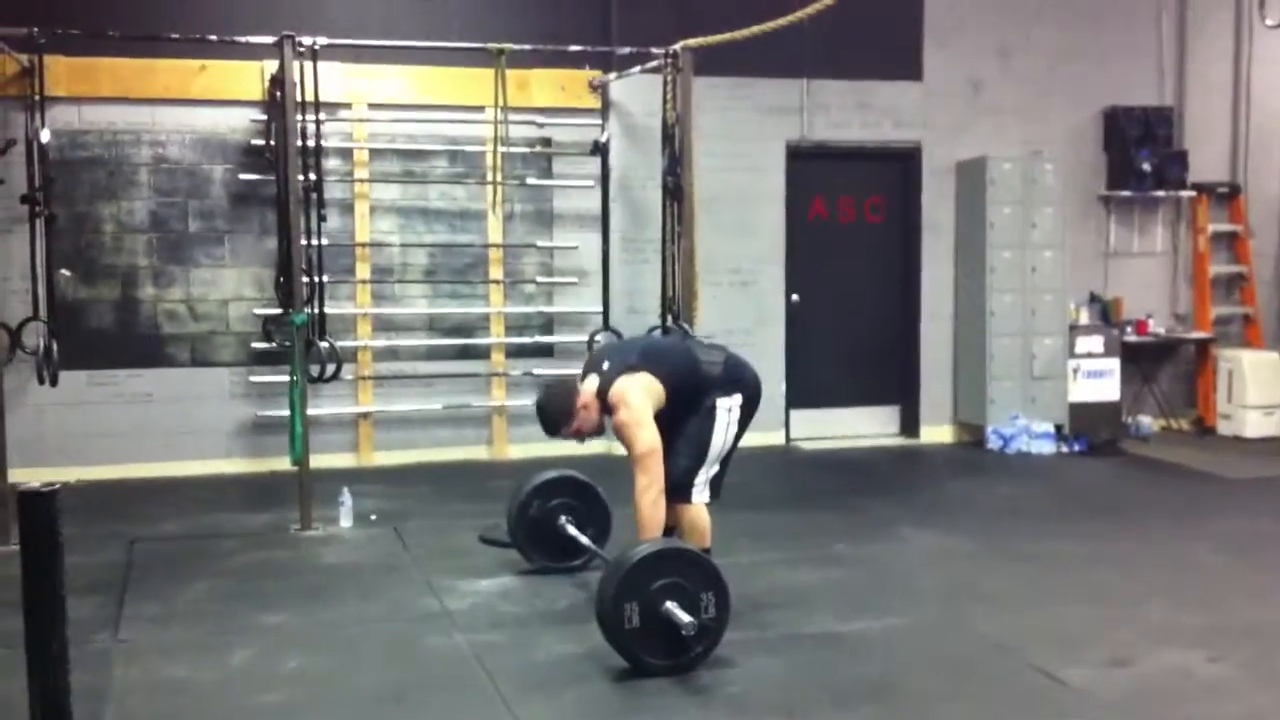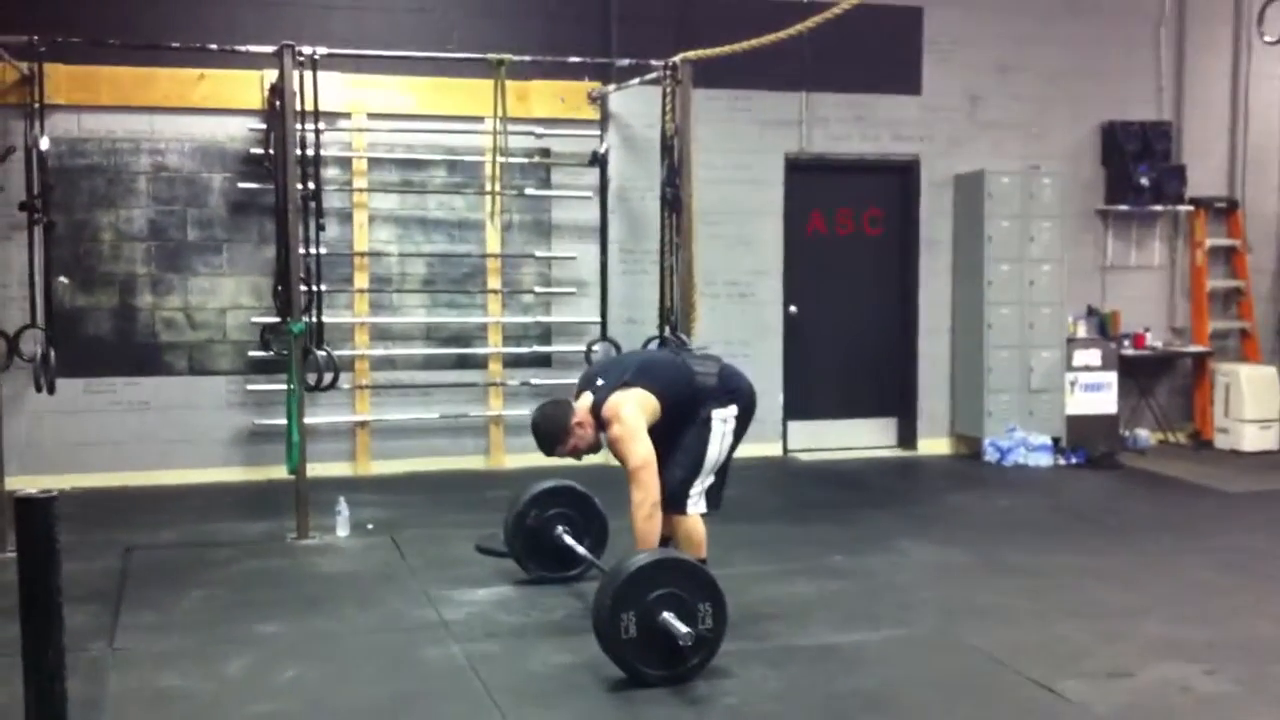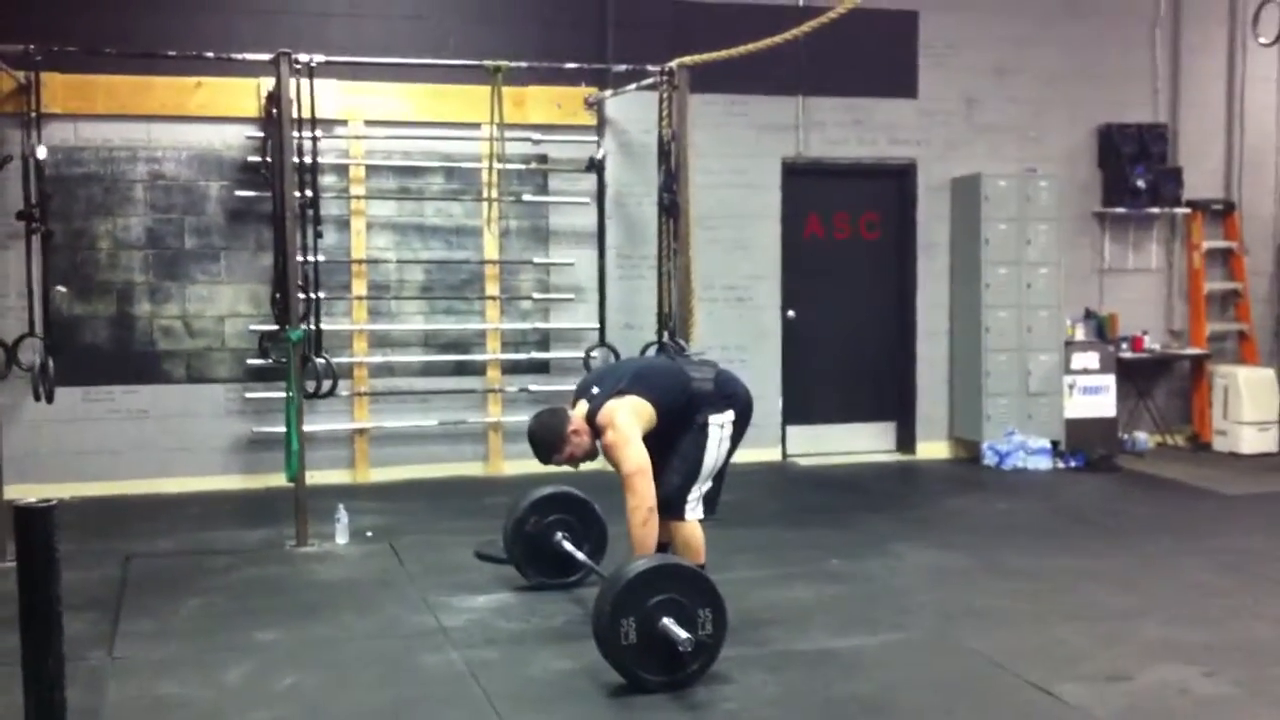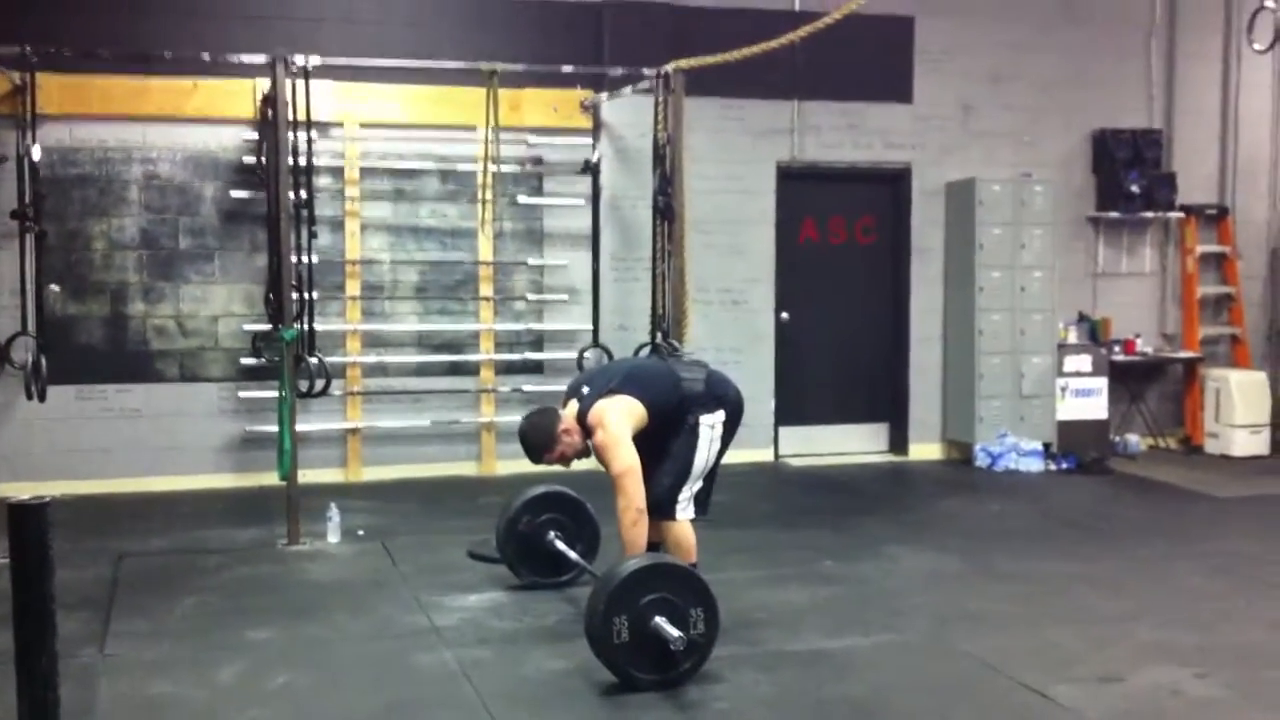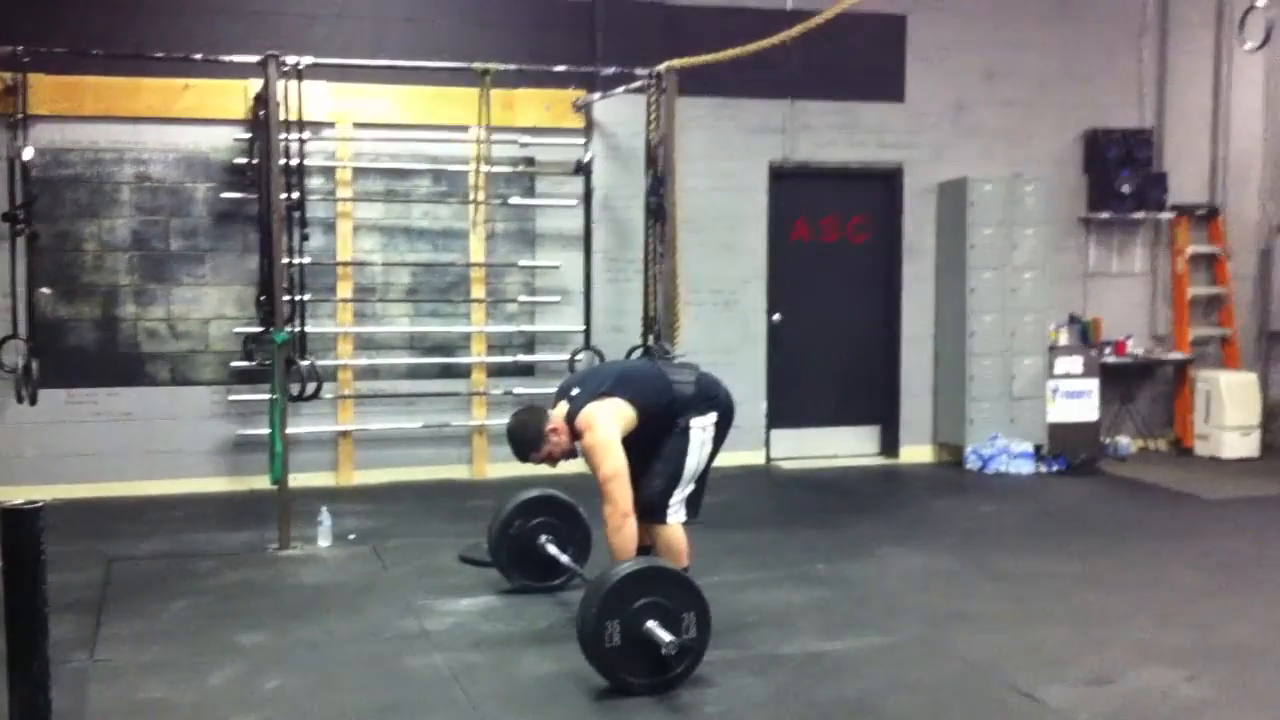
dt=0.2s
person 1, frame 1
left shoulder: (628, 405)
right shoulder: (591, 375)
left elbow: (650, 488)
left hip: (730, 387)
right hip: (695, 385)
left knee: (682, 483)
right knee: (659, 472)
person 1, frame 2
left shoulder: (621, 419)
right shoulder: (586, 391)
left elbow: (646, 501)
left hip: (725, 398)
right hip: (690, 397)
left knee: (678, 495)
right knee: (657, 485)
person 1, frame 3
left shoulder: (616, 427)
right shoulder: (582, 399)
left elbow: (643, 508)
left hip: (721, 403)
right hip: (687, 402)
left knee: (675, 501)
right knee: (650, 488)
person 1, frame 4
left shoulder: (606, 427)
right shoulder: (573, 400)
left elbow: (633, 508)
left hip: (712, 404)
right hip: (679, 402)
left knee: (667, 501)
right knee: (642, 488)
person 1, frame 5
left shoulder: (595, 428)
right shoulder: (563, 400)
left elbow: (620, 512)
left hip: (703, 406)
right hip: (669, 405)
left knee: (658, 504)
right knee: (633, 494)
